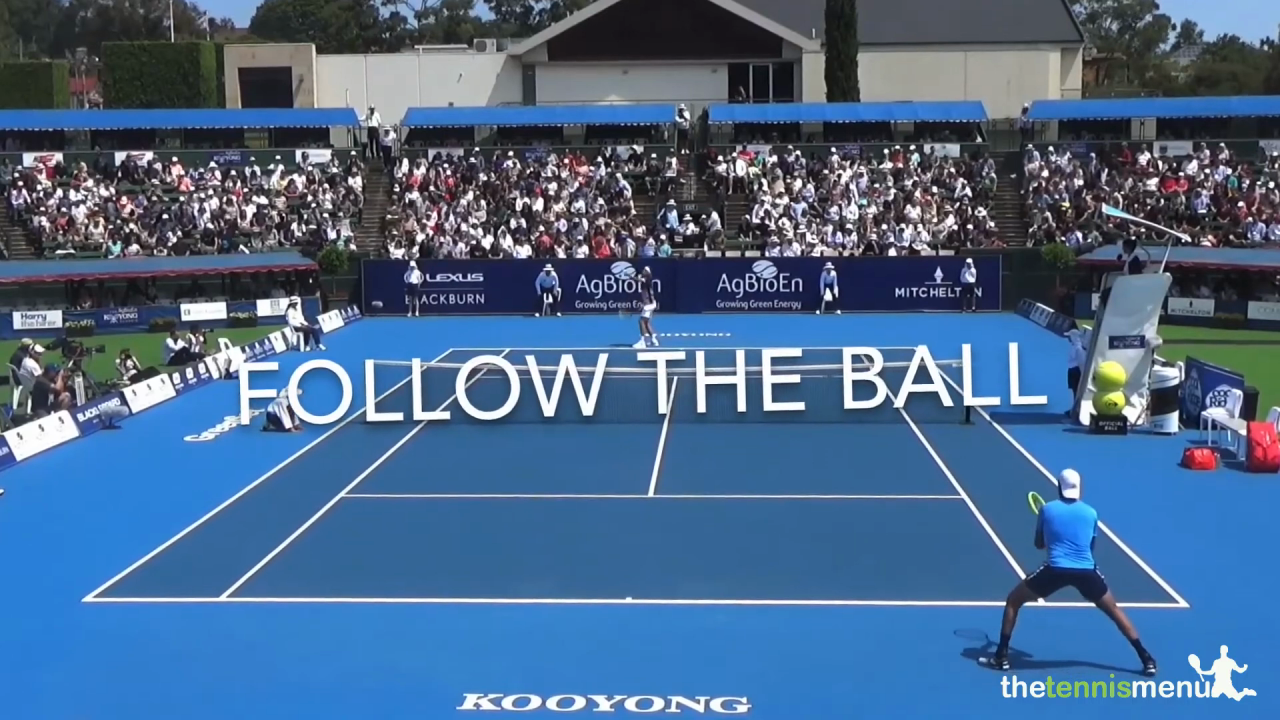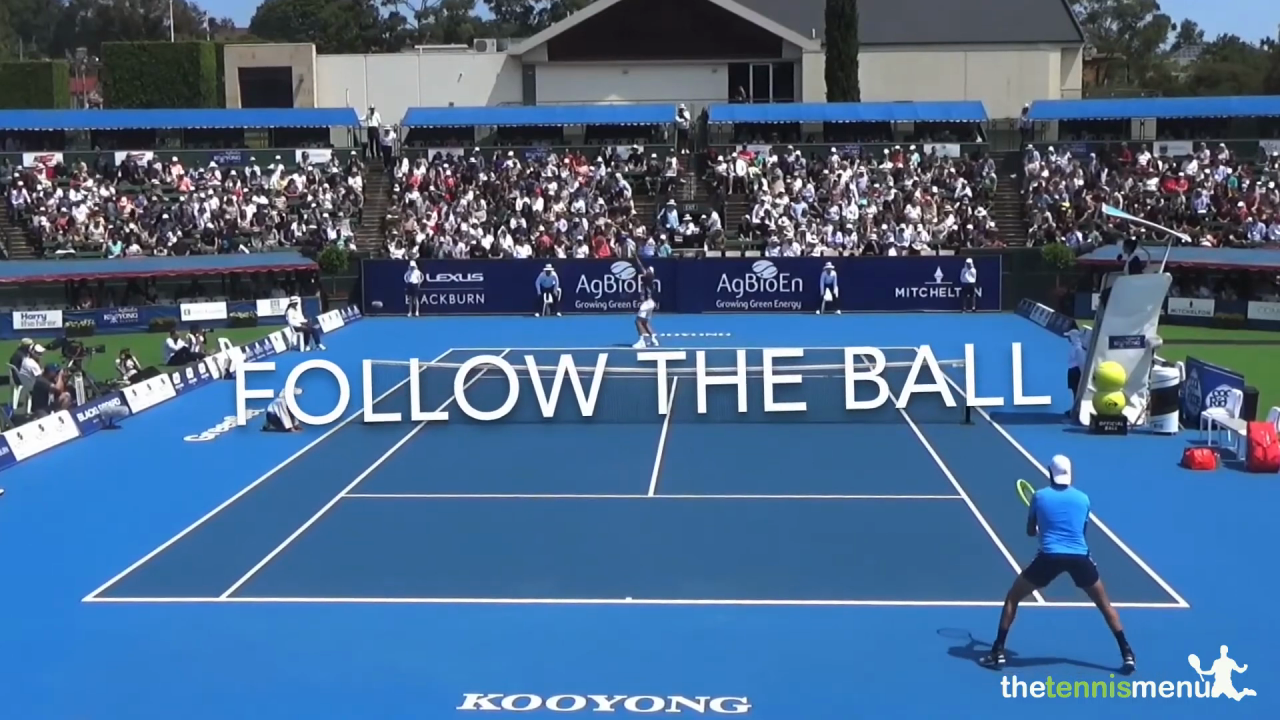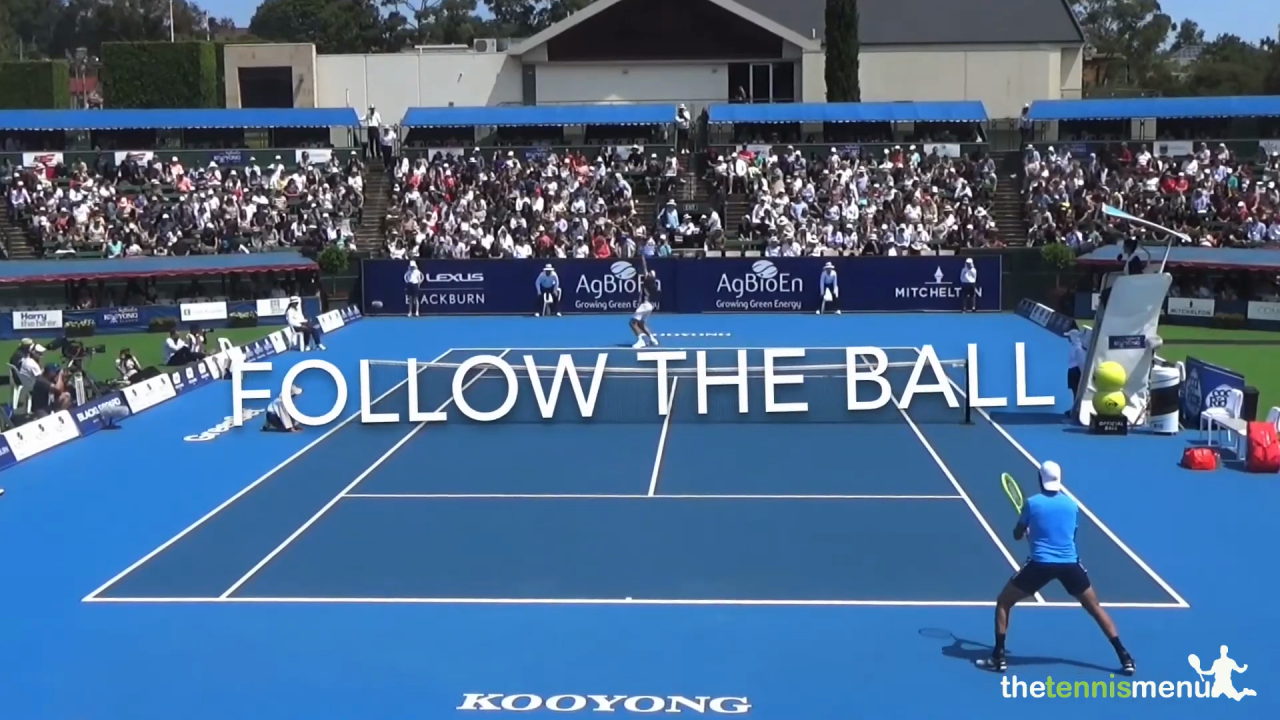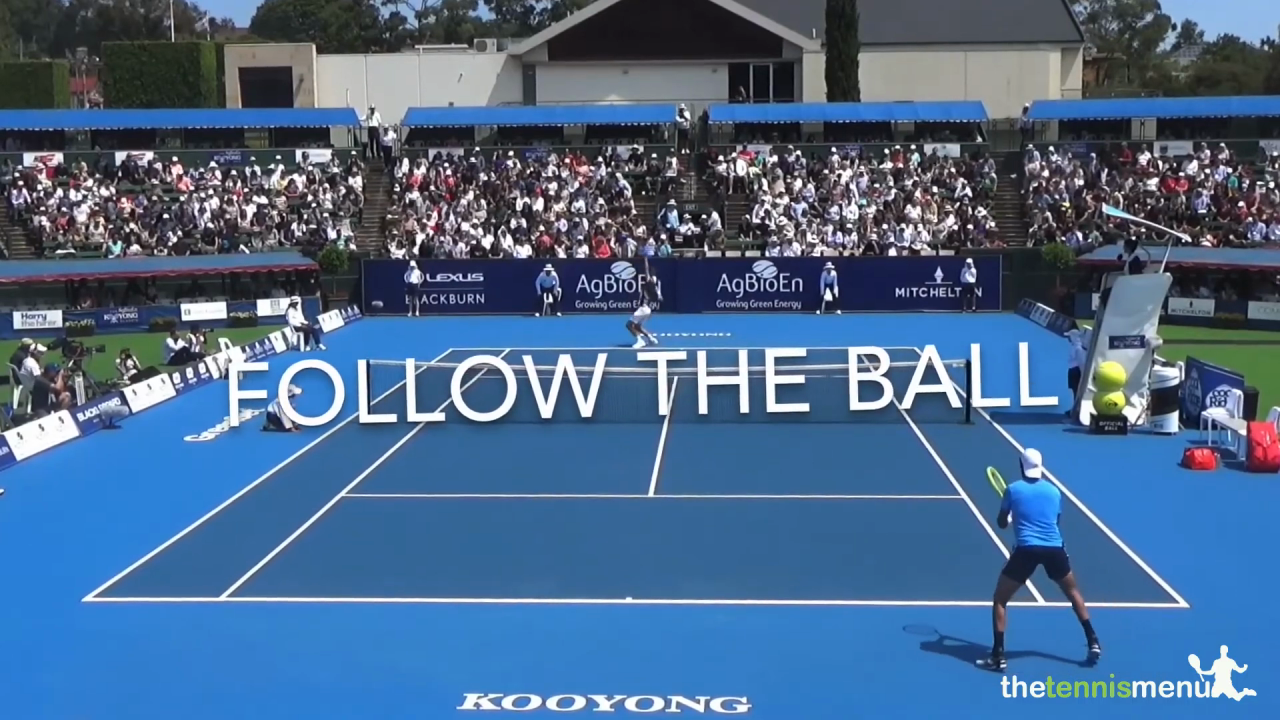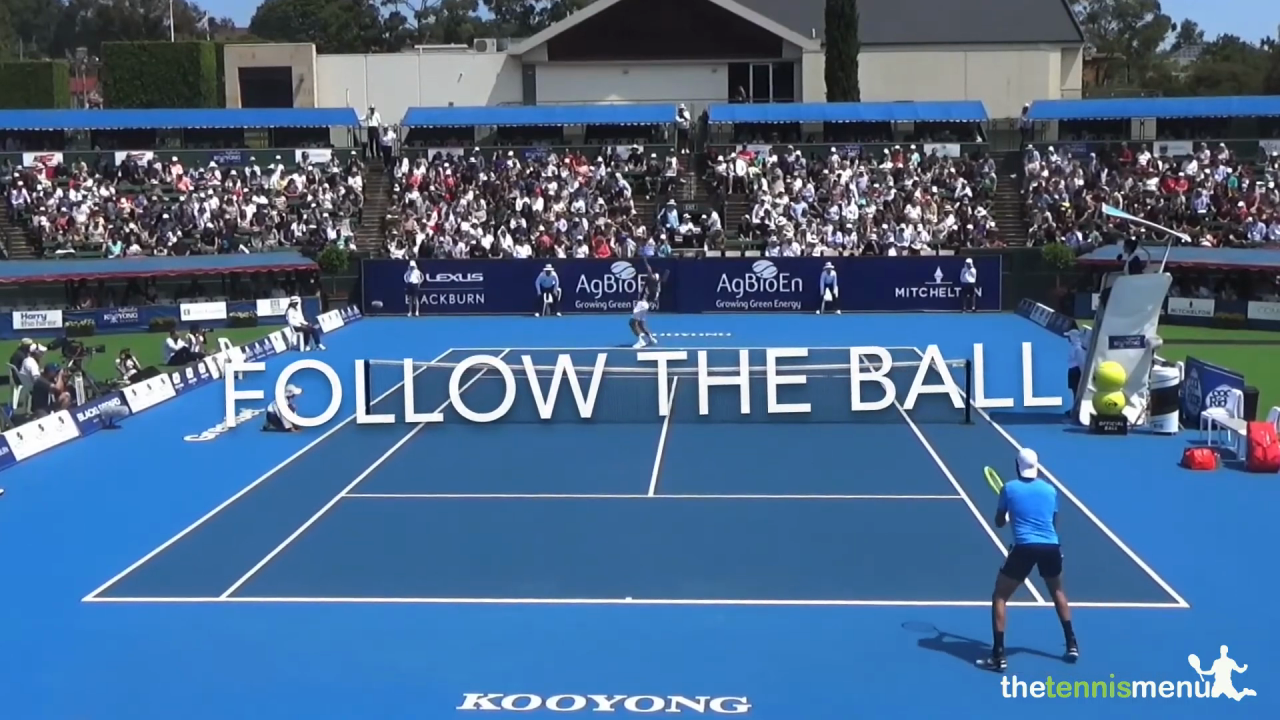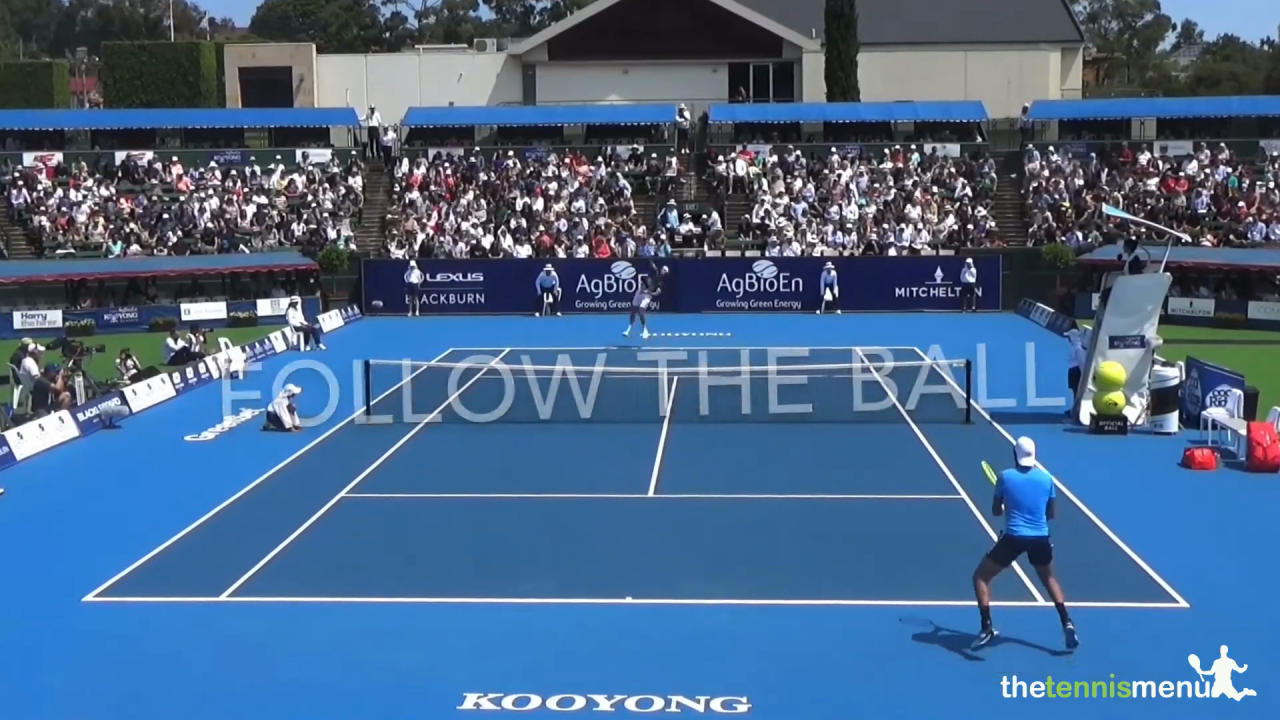
dt=0.2s
person 1, frame 1
left shoulder: (1047, 509)
right shoulder: (1091, 513)
left elbow: (1039, 544)
left hip: (1056, 569)
right hip: (1085, 571)
left knee: (1013, 601)
right knee: (1114, 612)
left ankle: (1001, 656)
right ankle: (1147, 661)
person 1, frame 2
left shoulder: (1039, 496)
right shoulder: (1082, 499)
left elbow: (1030, 531)
left hip: (1049, 556)
right hip: (1079, 557)
left knee: (1013, 598)
right knee: (1104, 603)
left ankle: (998, 652)
right ankle: (1127, 654)
person 1, frame 3
left shoulder: (1032, 503)
right shoulder: (1072, 504)
left elbow: (1018, 535)
left hip: (1040, 564)
right hip: (1069, 564)
left knee: (1004, 602)
right knee: (1095, 609)
left ankle: (998, 657)
right ankle: (1125, 659)
person 1, frame 4
left shoulder: (1013, 489)
right shoulder: (1053, 491)
left elbow: (1002, 522)
left hip: (1026, 549)
right hip: (1054, 549)
left knee: (1000, 599)
right knee: (1073, 593)
left ankle: (998, 656)
right ankle: (1093, 642)
person 1, frame 5
left shoulder: (1009, 489)
right shoulder: (1050, 490)
left elbow: (999, 522)
left hip: (1024, 548)
right hip: (1051, 547)
left knee: (999, 598)
right knee: (1057, 592)
left ankle: (998, 655)
right ankle: (1072, 645)
person 1, frame 6
left shoulder: (1006, 477)
right shoulder: (1046, 478)
left elbow: (996, 511)
right elbow: (1051, 514)
left hip: (1014, 537)
right hip: (1040, 538)
left knee: (980, 577)
right knee: (1049, 579)
left ankle: (986, 627)
right ankle: (1066, 624)
